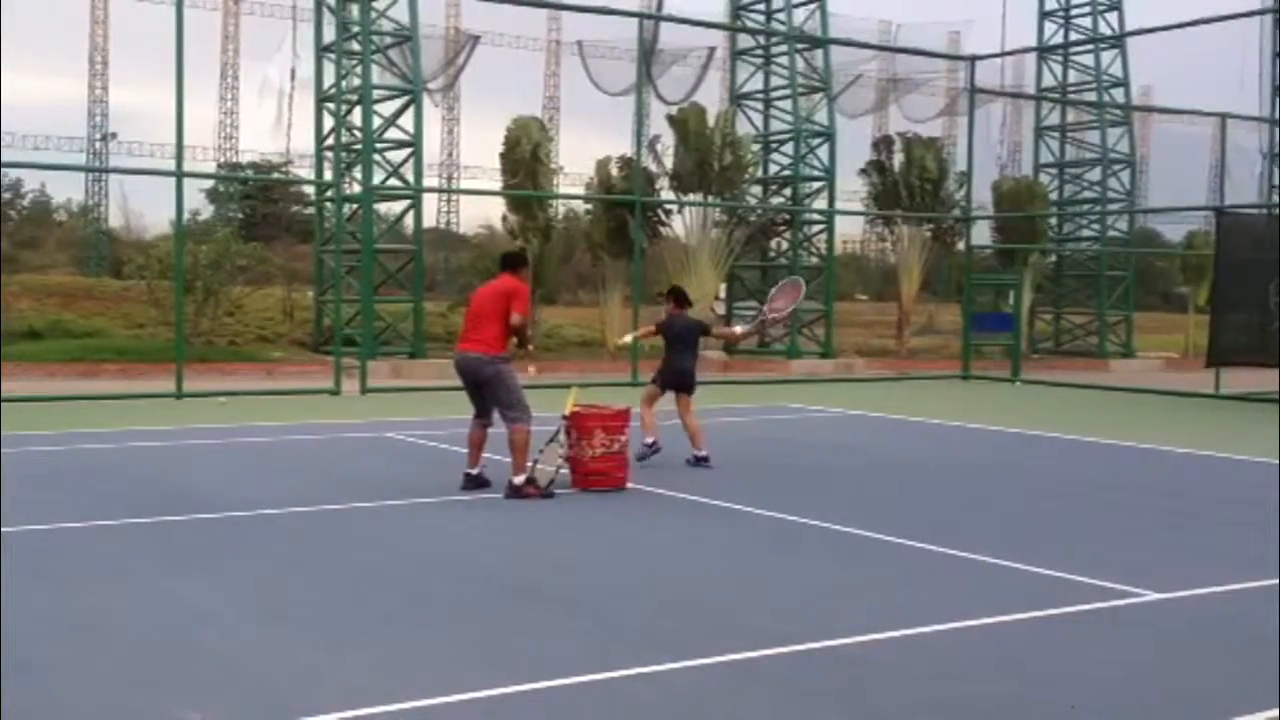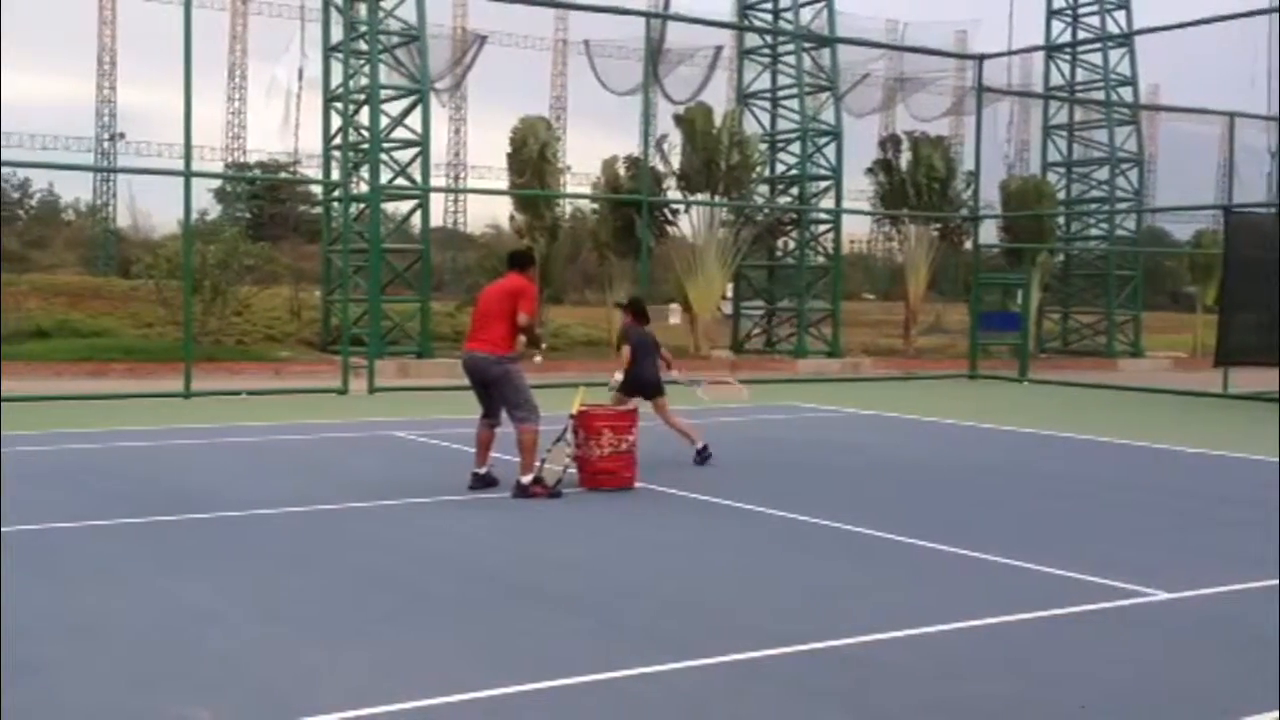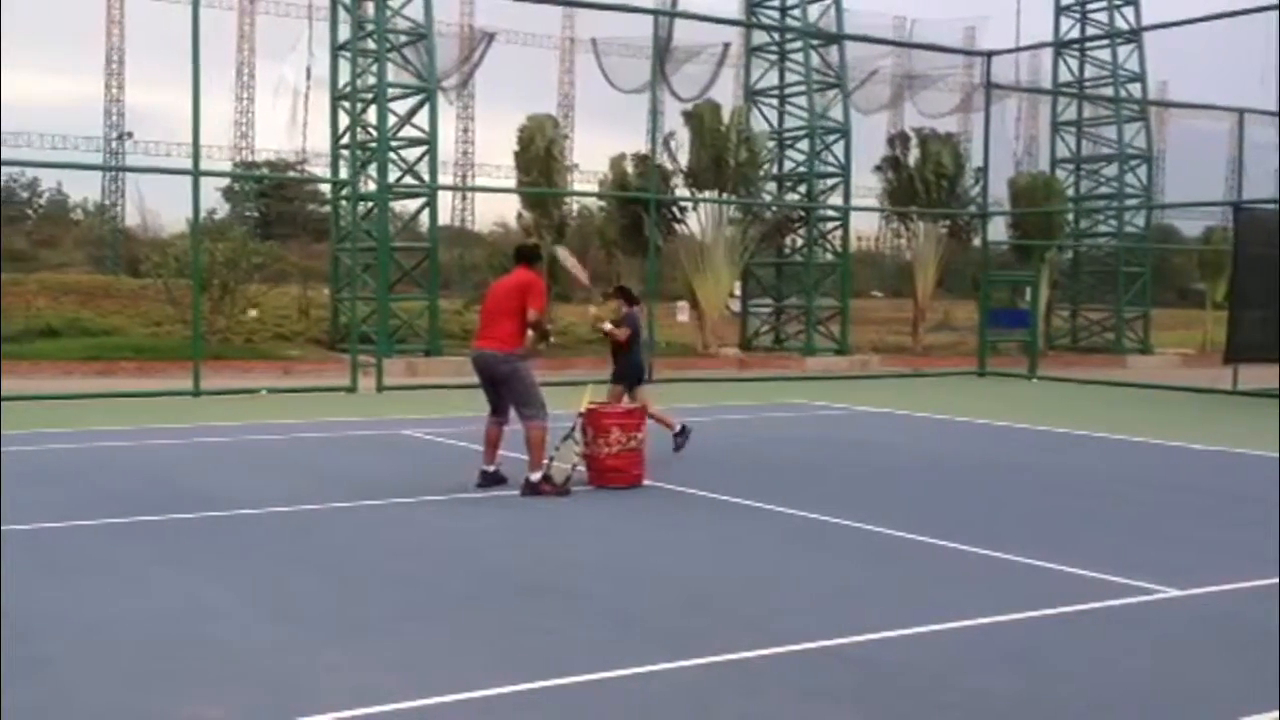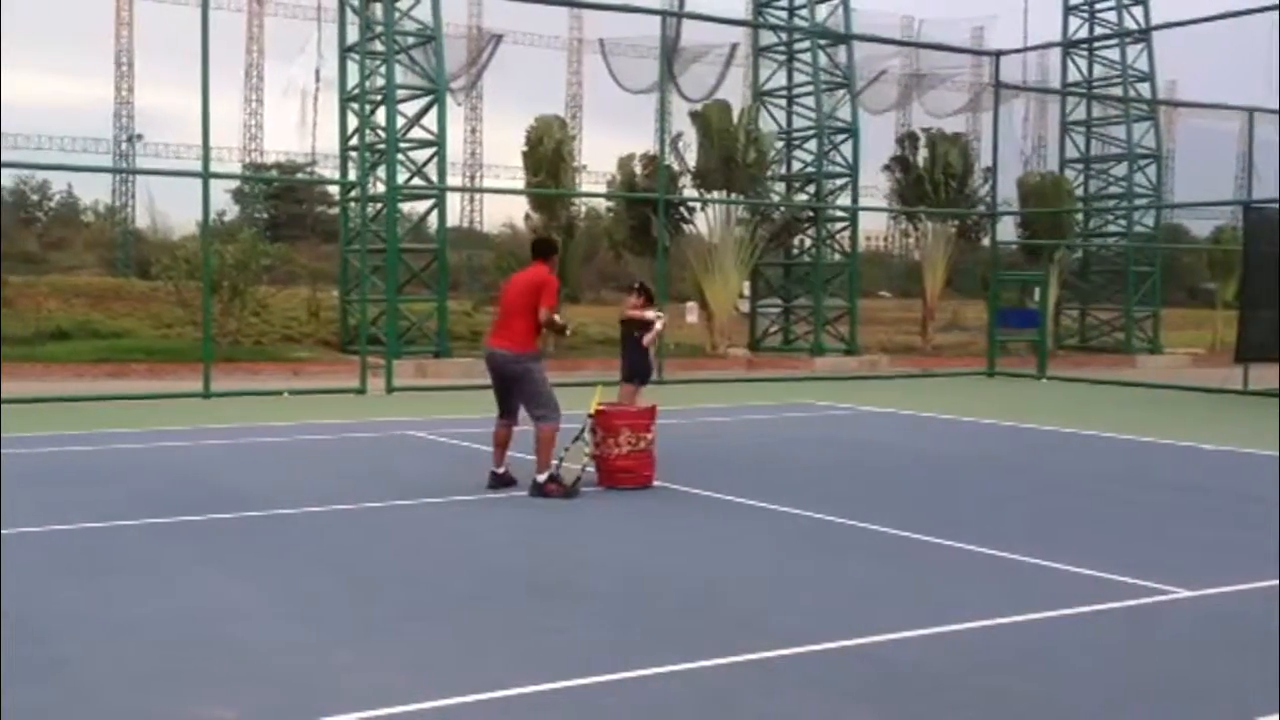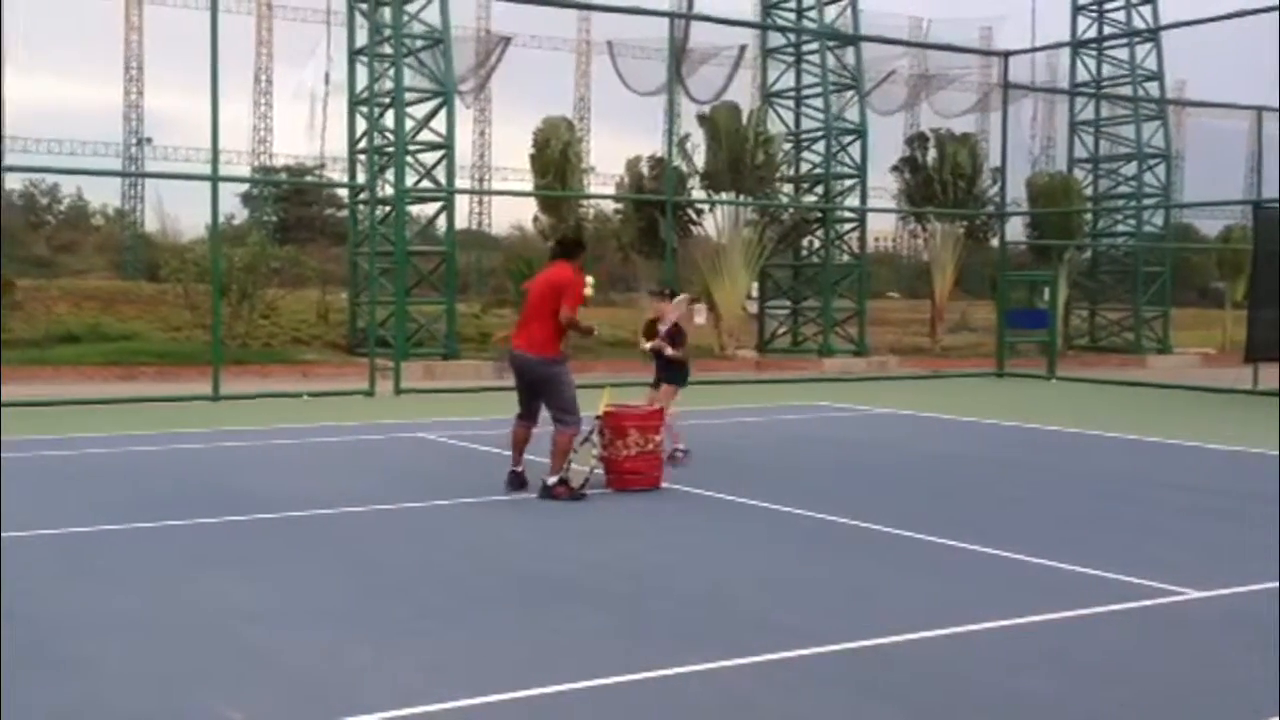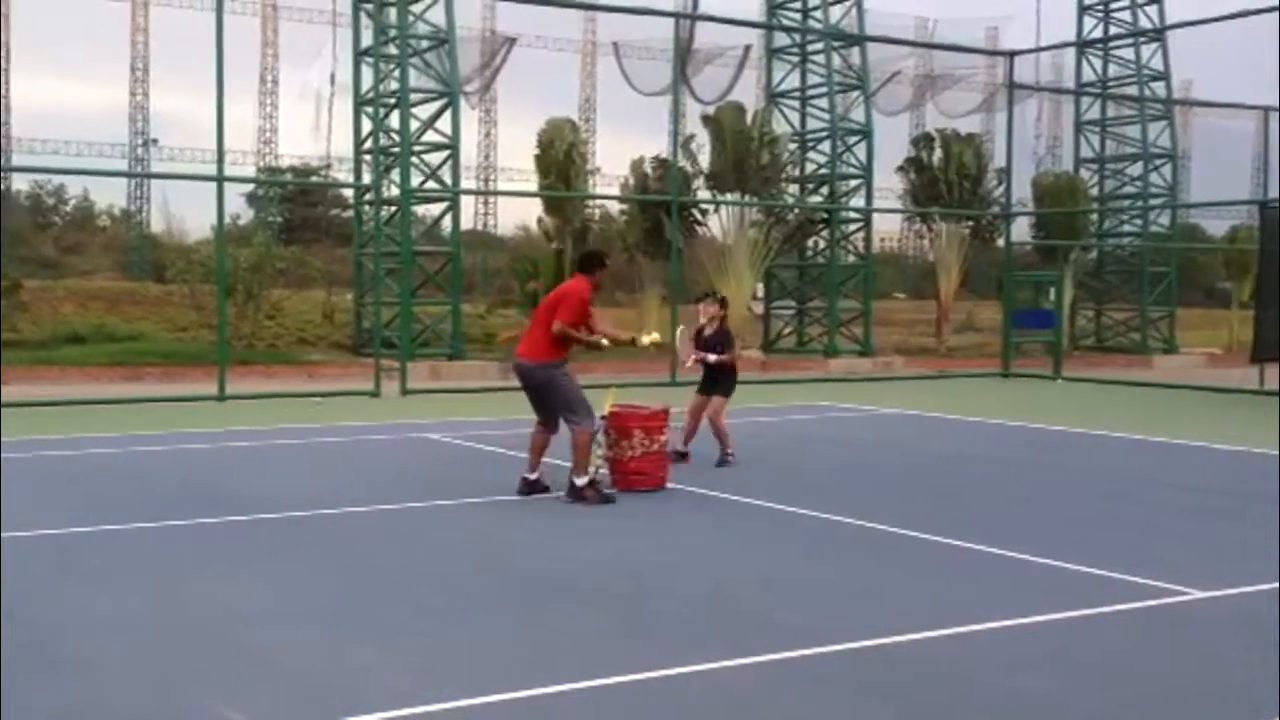
dt=0.3s
person 1, frame 1
left shoulder: (483, 288)
right shoulder: (519, 287)
right elbow: (516, 321)
right wrist: (523, 340)
left hip: (463, 355)
right hip: (489, 358)
left knee: (482, 414)
right knee: (519, 416)
left ankle: (472, 474)
right ankle: (519, 482)
person 1, frame 2
left shoulder: (490, 288)
right shoulder: (526, 286)
right elbow: (523, 322)
right wrist: (534, 339)
left hip: (471, 355)
right hip: (497, 358)
left knee: (490, 414)
right knee: (527, 416)
left ankle: (480, 473)
right ankle: (527, 481)
person 1, frame 3
left shoulder: (498, 283)
right shoulder: (534, 282)
right elbow: (532, 318)
right wrist: (543, 332)
left hip: (480, 352)
right hip: (506, 355)
left knee: (498, 412)
right knee: (535, 414)
left ankle: (488, 471)
right ankle: (535, 479)
person 1, frame 4
left shoulder: (515, 278)
right shoulder: (548, 279)
right elbow: (544, 318)
right wrist: (559, 327)
left hip: (495, 350)
right hip: (520, 355)
left knee: (506, 414)
right knee: (547, 415)
left ankle: (498, 473)
right ankle: (543, 480)
person 1, frame 5
left shoulder: (542, 275)
right shoulder: (573, 278)
right elbow: (566, 318)
right wrist: (584, 328)
left hip: (519, 352)
right hip: (545, 357)
left knee: (526, 415)
right knee: (569, 421)
left ankle: (516, 473)
right ankle: (553, 483)
person 1, frame 6
left shoulder: (571, 288)
right shoulder: (580, 292)
left elbow: (596, 328)
right elbow: (558, 329)
left wrist: (632, 339)
right wrist: (588, 342)
left hip: (525, 361)
right hip: (544, 364)
left knee: (547, 421)
right knee: (583, 420)
left ankle: (530, 478)
right ankle: (580, 484)
